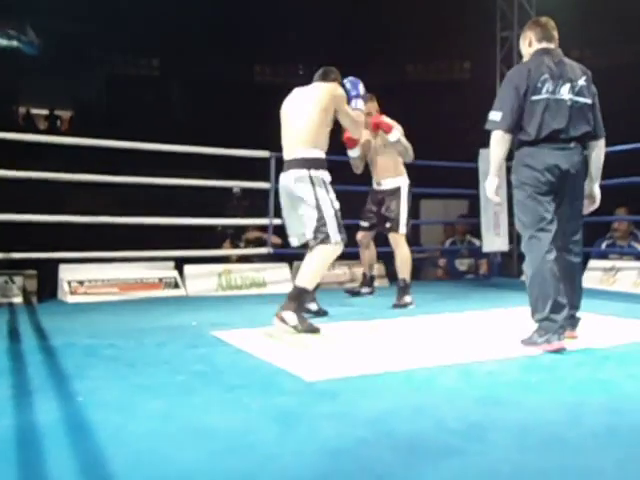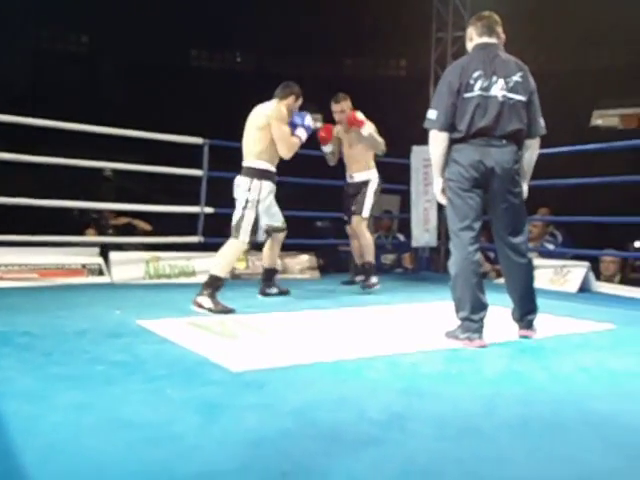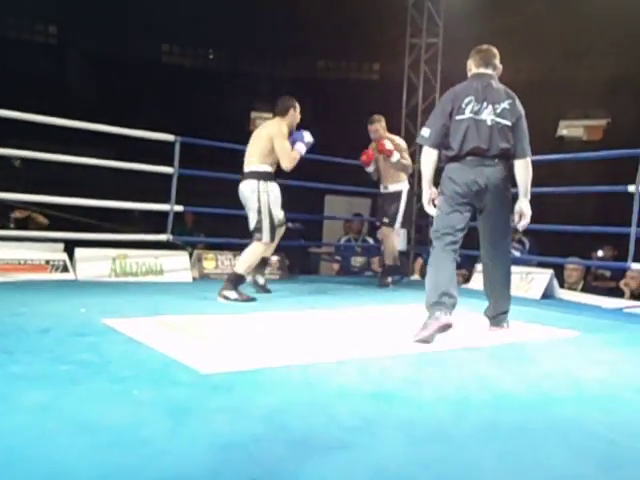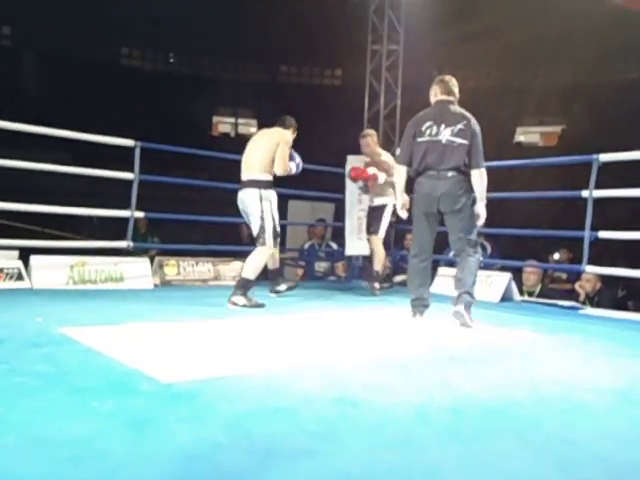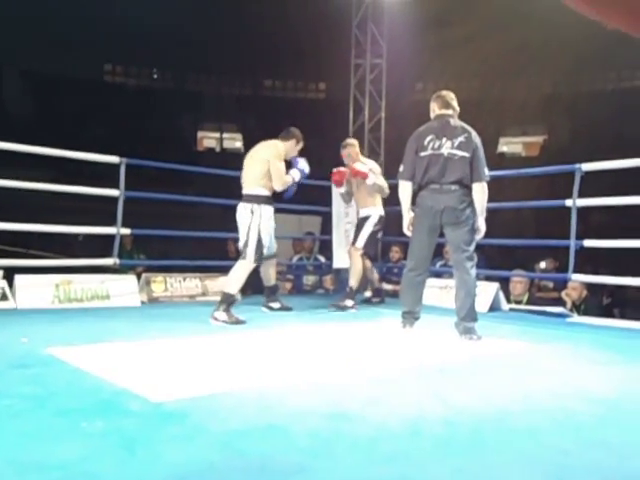
dt=1s
person 1, frame 1
left shoulder: (522, 73)
right shoulder: (582, 75)
left elbow: (502, 130)
right elbow: (597, 139)
left wrist: (493, 173)
right wrist: (593, 182)
left hip: (535, 161)
right hip: (573, 162)
left knee: (538, 242)
right knee: (570, 243)
left ankle: (551, 326)
right ankle: (568, 320)
person 1, frame 2
left shoulder: (459, 69)
right shoulder: (521, 72)
left elbow: (439, 129)
right elbow: (533, 135)
left wrist: (438, 175)
right wrist: (524, 178)
left hip: (466, 157)
right hip: (506, 159)
left knee: (465, 242)
right knee: (514, 241)
left ankle: (471, 327)
right ankle: (526, 320)
person 1, frame 3
left shoulder: (454, 95)
right shoulder: (511, 100)
left elbow: (430, 145)
right elbow: (522, 156)
left wrist: (427, 185)
right wrist: (524, 198)
left hip: (459, 174)
right hip: (496, 176)
left knee: (444, 244)
right knee: (496, 250)
left ankle: (440, 308)
right ankle: (498, 316)
person 1, frame 4
left shoulder: (418, 120)
right shoulder: (468, 121)
left elbow: (402, 163)
right elbow: (477, 167)
left wrist: (400, 194)
right wrist: (481, 201)
left hip: (425, 186)
right hip: (457, 187)
left knee: (421, 249)
right knee: (467, 248)
left ankle: (418, 307)
right ankle: (463, 301)
person 1, frame 5
left shoulder: (420, 135)
right shoulder: (469, 135)
left elbow: (406, 179)
right elbow: (479, 181)
left wrist: (406, 211)
right wrist: (480, 215)
left hip: (427, 201)
right hip: (459, 202)
left knee: (416, 263)
right knee: (464, 264)
left ankle: (408, 319)
right ankle: (467, 326)
person 2, frame 1
left shoulder: (291, 97)
right shoulder: (333, 90)
right elbow: (358, 131)
right wrist: (357, 100)
left hip: (288, 174)
right hip: (310, 172)
left knee: (317, 241)
right knee: (332, 242)
left ankle: (305, 299)
right ankle: (291, 307)
person 2, frame 2
left shoulder: (263, 109)
right shoulder: (278, 111)
right elbow: (286, 152)
left wrist: (290, 130)
right wrist: (302, 131)
left hip: (259, 182)
right hip: (256, 182)
left knee: (278, 231)
right knee: (241, 239)
left ankle: (268, 284)
right ankle: (206, 295)
person 2, frame 3
left shoulder: (269, 126)
right shoulder: (280, 128)
right elbow: (287, 164)
left wrist: (290, 145)
right wrist: (301, 146)
left hip: (251, 184)
right hip: (260, 184)
left knee: (278, 226)
right knee: (264, 240)
left ankle: (258, 272)
right ankle: (229, 288)
person 2, frame 4
left shoulder: (262, 134)
right shoulder: (284, 135)
right elbow: (279, 169)
left wrist: (285, 160)
right wrist: (293, 167)
left hip: (246, 192)
right hip: (260, 192)
left knee: (272, 238)
right knee: (266, 244)
left ankle: (277, 282)
right ankle: (238, 293)
person 2, frame 5
left shoulder: (266, 147)
right shoulder: (276, 148)
right elbow: (279, 184)
right wrist: (296, 174)
left hip: (258, 207)
right hip: (256, 207)
left knee: (269, 254)
right knee: (249, 259)
left ankle: (271, 300)
right ankle: (221, 310)
person 3, frame 1
left shoulder: (392, 127)
right shoulder: (363, 135)
left elbow: (408, 156)
right elbow: (358, 169)
left wrist: (390, 131)
right wrist: (351, 145)
left hip: (397, 187)
right hip: (378, 189)
left knee: (397, 238)
right knee: (363, 237)
left ankle: (404, 293)
right ankle: (367, 284)
person 3, frame 2
left shoulder: (366, 124)
right shoulder: (337, 131)
left elbow: (380, 149)
right elbow: (332, 162)
left wrist: (362, 127)
right wrist: (325, 143)
left hip: (367, 181)
right hip: (350, 182)
left knee: (358, 224)
right knee: (351, 230)
left ankle: (371, 274)
right ankle: (360, 272)
person 3, frame 3
left shoulder: (397, 143)
right shoulder: (373, 147)
left elbow: (408, 169)
left wrist: (392, 154)
right wrist: (368, 164)
left hip: (399, 191)
right hip: (384, 192)
left knee: (388, 232)
right knee: (382, 235)
left ankle: (387, 273)
right ankle: (395, 268)
person 3, frame 4
left shoulder: (386, 159)
right shoulder: (367, 162)
left wrist: (379, 176)
right wrist: (358, 179)
left hip: (385, 205)
right hip: (373, 205)
left knee: (376, 240)
right knee: (374, 243)
left ankle: (376, 280)
right ankle: (385, 278)
person 3, frame 5
left shoulder: (370, 166)
right shoulder: (351, 172)
left elbow: (385, 191)
right elbow: (348, 199)
left wrist: (366, 176)
right wrist: (339, 185)
left hip: (373, 216)
right hip: (363, 217)
left knee: (355, 251)
right knee: (364, 256)
left ankle: (350, 298)
right ankle: (377, 293)
